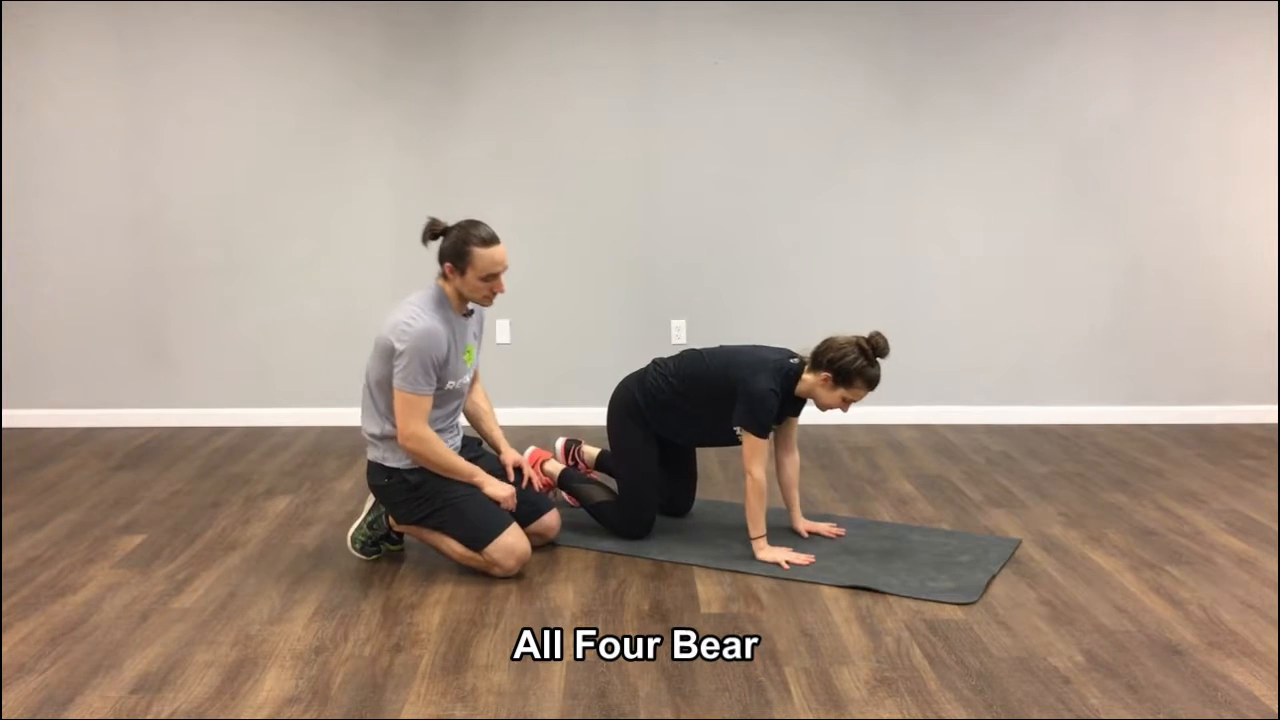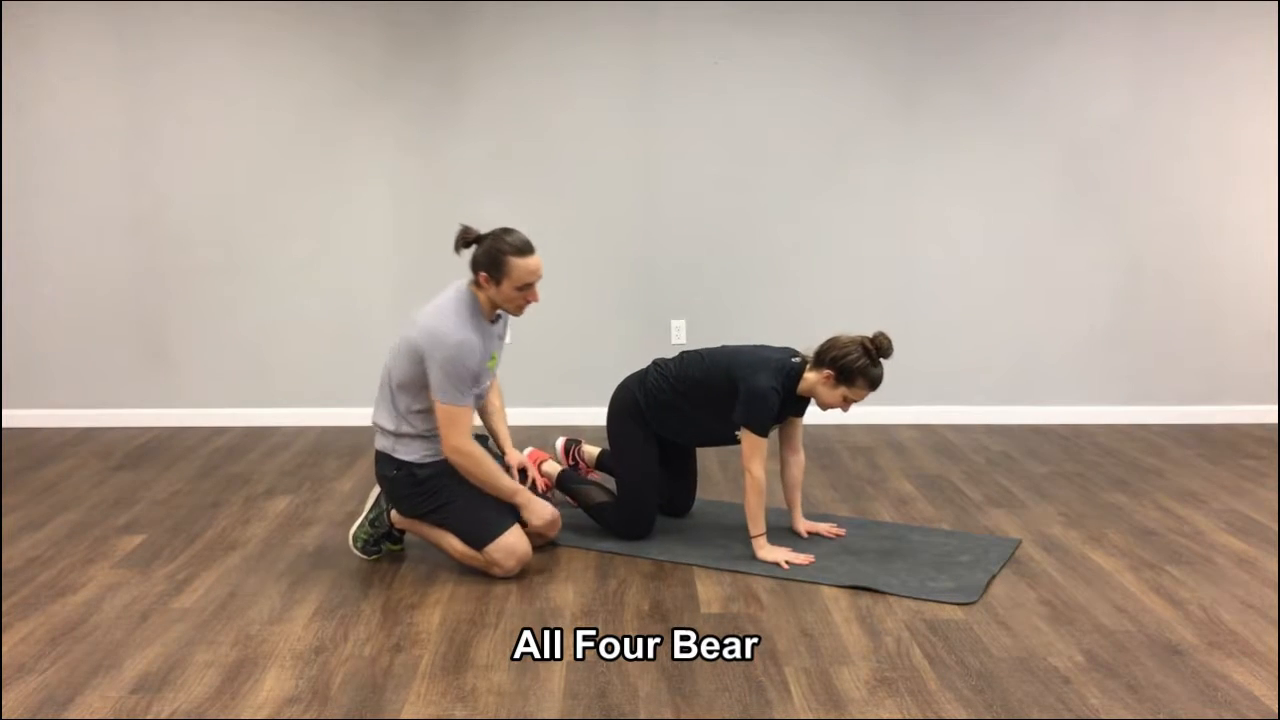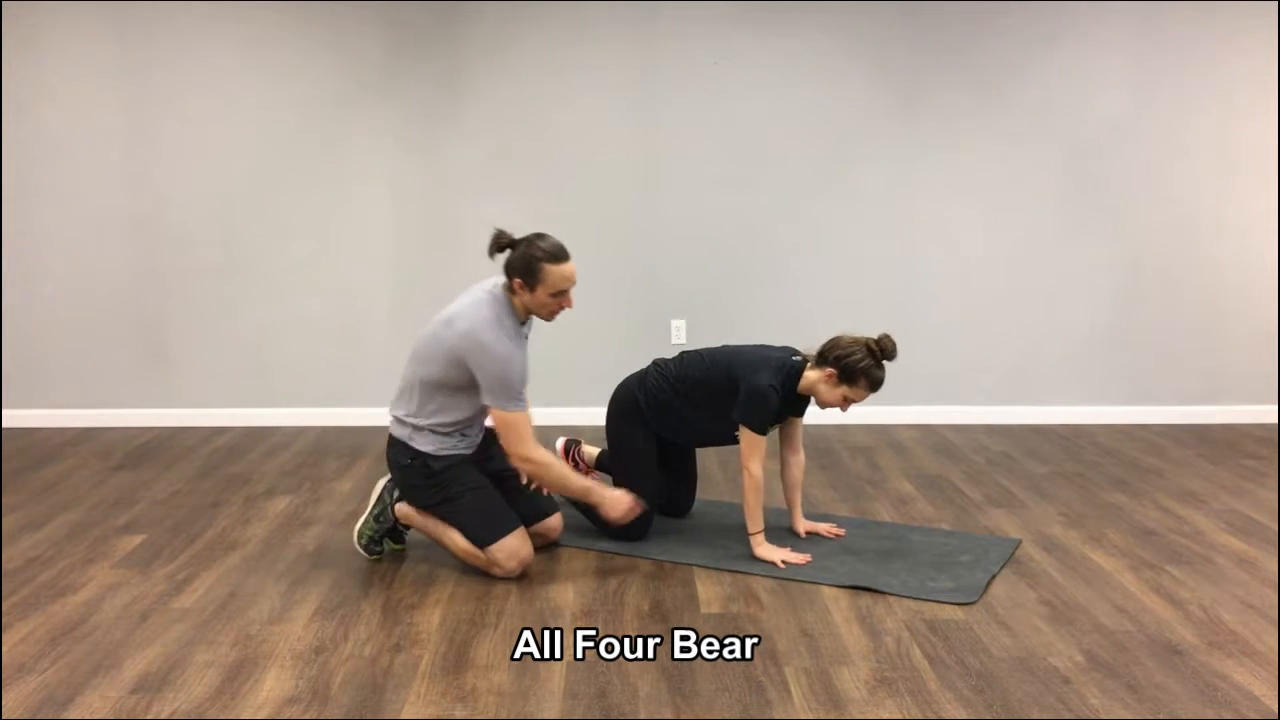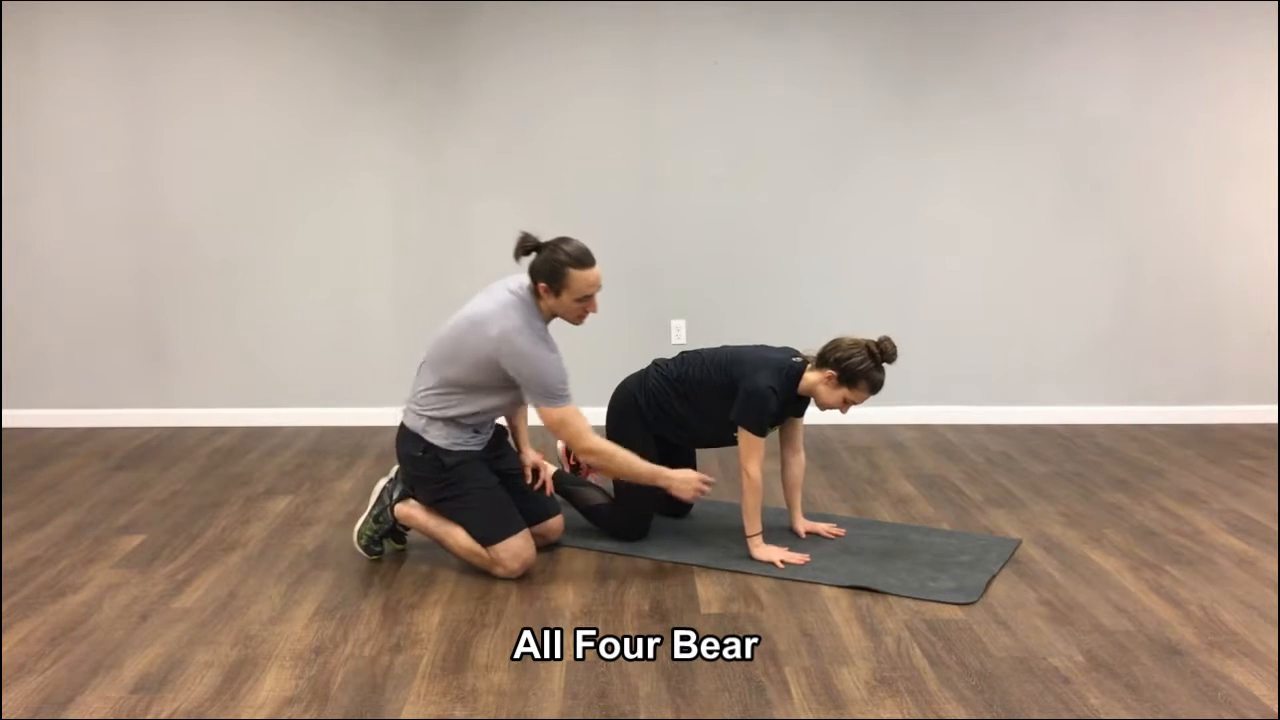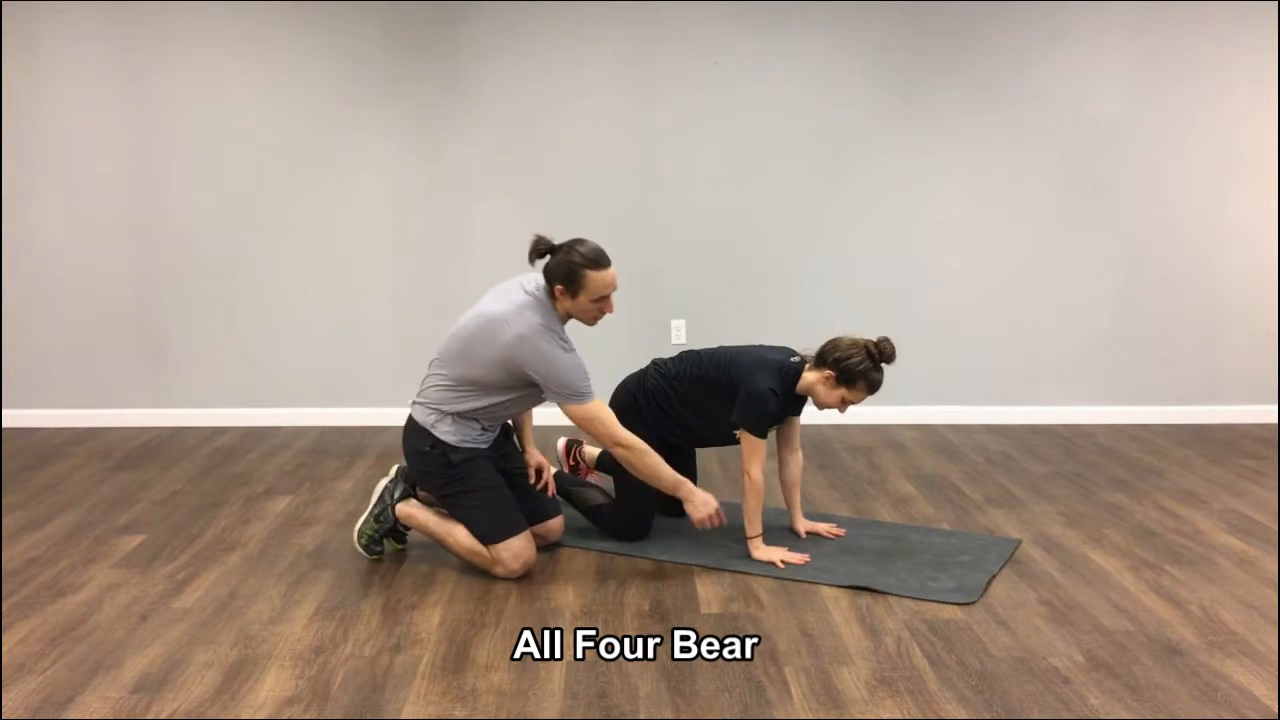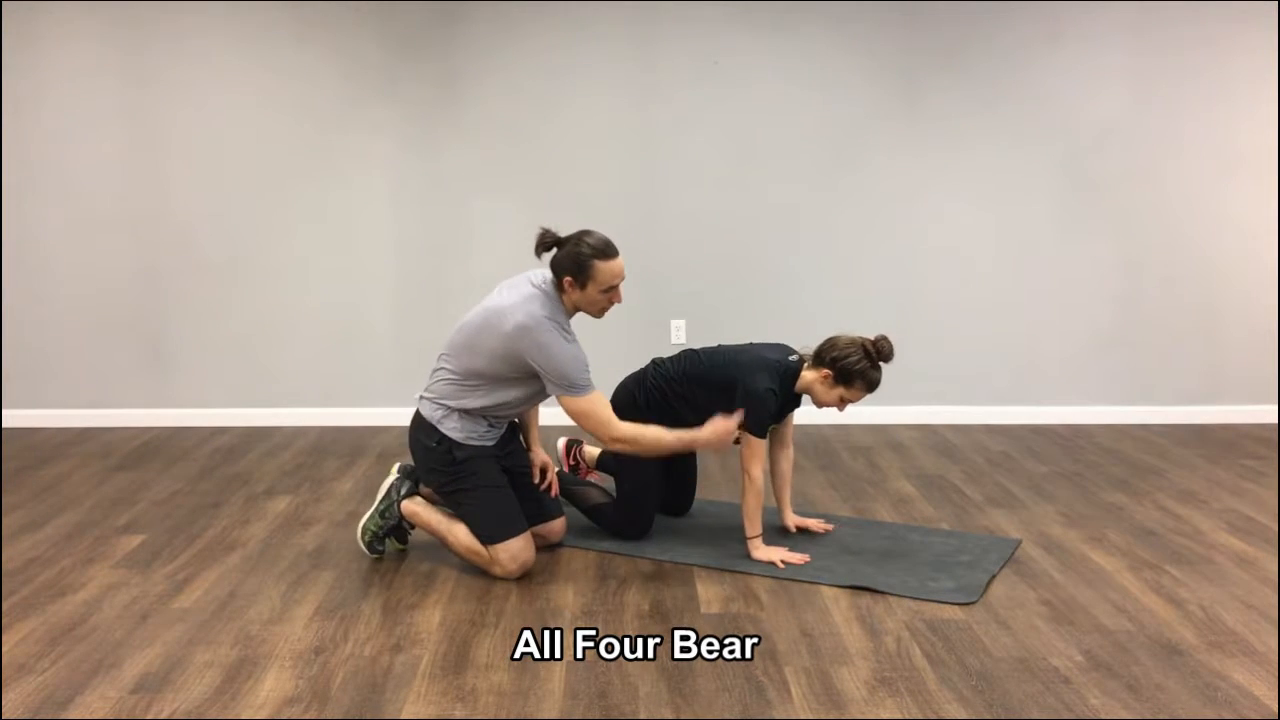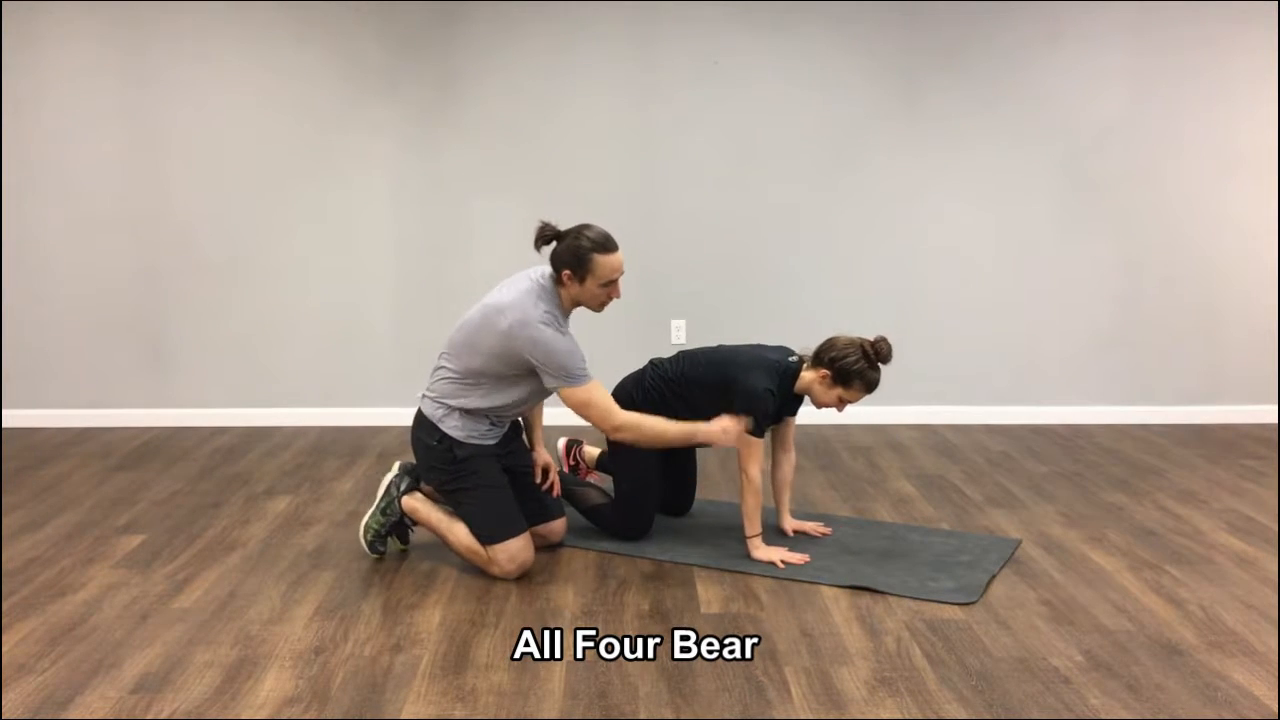
dt=0.2s
person 1, frame 1
left shoulder: (471, 308)
right shoulder: (422, 330)
right elbow: (412, 437)
left wrist: (502, 447)
right wrist: (482, 481)
left hip: (453, 447)
right hip: (408, 468)
left knee: (546, 525)
right knee: (510, 555)
left ankle: (424, 514)
right ankle: (396, 518)
person 1, frame 2
left shoulder: (493, 309)
right shoulder: (454, 337)
right elbow: (458, 447)
left wrist: (507, 448)
right wrist: (522, 498)
left hip: (454, 447)
right hip: (415, 461)
left knee: (546, 527)
right knee: (511, 555)
left ankle: (417, 509)
right ankle: (399, 516)
person 1, frame 3
left shoulder: (508, 300)
right shoulder: (494, 341)
right elbow: (524, 455)
left wrist: (534, 453)
right wrist: (601, 496)
left hip: (469, 438)
right hip: (429, 452)
left knee: (548, 528)
right knee: (513, 558)
left ankle: (445, 505)
right ankle: (403, 509)
person 1, frame 4
left shoulder: (519, 290)
right shoulder: (528, 344)
right elbow: (587, 446)
left wrist: (523, 446)
right wrist: (668, 478)
left hip: (478, 433)
right hip: (438, 446)
left knee: (550, 529)
right knee: (515, 559)
left ankle: (429, 492)
right ankle: (403, 509)
person 1, frame 5
left shoulder: (531, 288)
right shoulder: (544, 345)
right elbow: (619, 442)
left wrist: (527, 446)
right wrist: (687, 493)
left hip: (485, 431)
right hip: (443, 442)
left knee: (549, 529)
right knee: (514, 559)
left ankle: (426, 489)
right ankle: (402, 509)
person 1, frame 6
left shoulder: (539, 285)
right shoulder: (547, 334)
right elbow: (614, 435)
left wrist: (533, 446)
right wrist: (701, 438)
left hip: (492, 428)
right hip: (450, 438)
left knee: (551, 530)
right knee: (514, 560)
left ankle: (429, 486)
right ankle: (406, 505)
person 1, frame 7
left shoulder: (540, 283)
right shoulder: (541, 329)
right elbow: (616, 425)
left wrist: (536, 445)
right wrist: (704, 431)
left hip: (496, 428)
right hip: (452, 437)
left knee: (551, 531)
right knee: (512, 561)
left ankle: (430, 485)
right ankle: (407, 501)
person 2, frame 1
left shoulder: (795, 376)
right shoulder: (764, 386)
left elbow: (788, 453)
right elbow: (755, 472)
left wrist: (797, 518)
right wrist: (760, 545)
left hip: (667, 415)
right hip: (636, 408)
left knee: (678, 505)
right knee: (635, 523)
left ankle: (578, 454)
right ankle: (550, 468)
person 2, frame 2
left shoulder: (797, 377)
right shoulder: (765, 385)
left elbow: (793, 453)
right elbow: (754, 470)
left wrist: (797, 518)
right wrist: (760, 544)
left hip: (668, 416)
right hip: (636, 409)
left knee: (677, 505)
right knee: (634, 524)
left ankle: (579, 454)
right ankle: (547, 470)
person 2, frame 3
left shoulder: (799, 375)
right shoulder: (764, 384)
left elbow: (793, 453)
right elbow: (752, 469)
left wrist: (798, 518)
right wrist: (759, 543)
left hip: (671, 418)
right hip: (636, 408)
left knee: (677, 506)
right knee: (633, 526)
left ankle: (581, 455)
person 2, frame 4
left shoulder: (798, 377)
right shoulder: (765, 385)
left elbow: (793, 453)
right elbow: (750, 470)
left wrist: (797, 518)
right wrist: (756, 544)
left hip: (669, 417)
right hip: (637, 409)
left knee: (677, 507)
right knee: (631, 525)
left ankle: (582, 454)
person 2, frame 5
left shoulder: (795, 375)
right shoulder: (764, 386)
left elbow: (790, 452)
right elbow: (752, 471)
left wrist: (798, 517)
right wrist: (756, 545)
left hip: (668, 415)
right hip: (637, 408)
left knee: (675, 506)
right knee: (632, 526)
left ankle: (581, 455)
right ankle: (549, 479)
person 2, frame 6
left shoulder: (793, 372)
right shoulder: (763, 386)
left elbow: (782, 447)
right elbow: (753, 471)
left wrist: (787, 512)
right wrist: (756, 544)
left hip: (668, 413)
right hip: (637, 408)
left knee: (677, 505)
right knee: (632, 525)
left ankle: (581, 455)
person 2, frame 7
left shoulder: (793, 374)
right shoulder: (760, 386)
left elbow: (784, 452)
right elbow: (750, 471)
left wrist: (785, 517)
right wrist: (756, 544)
left hip: (670, 416)
right hip: (637, 409)
left knee: (677, 505)
right knee: (632, 525)
left ankle: (582, 455)
